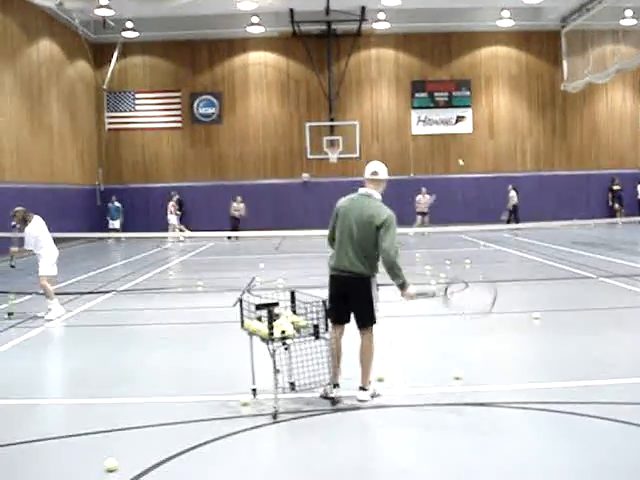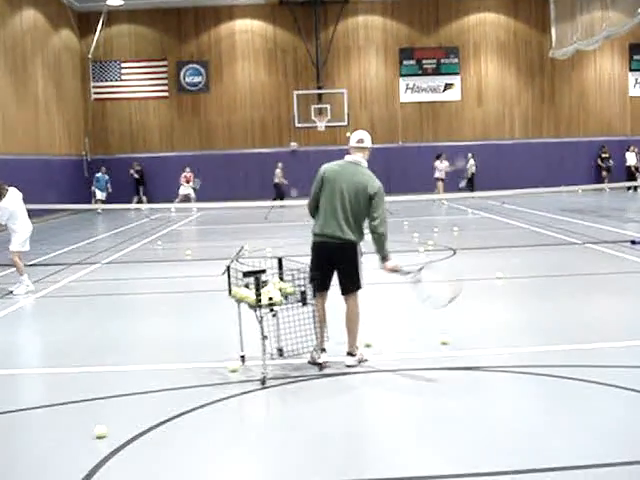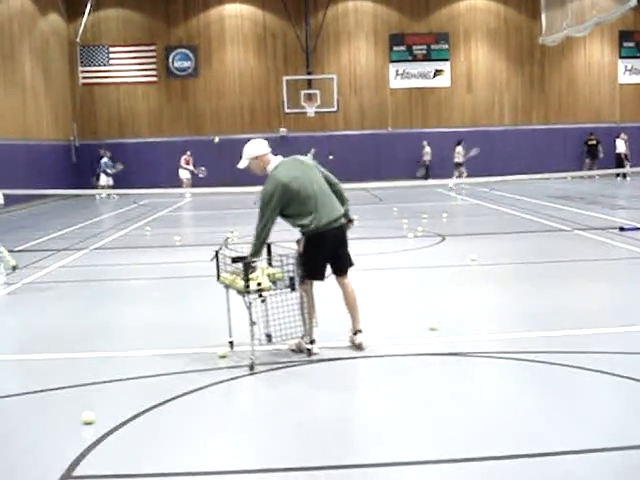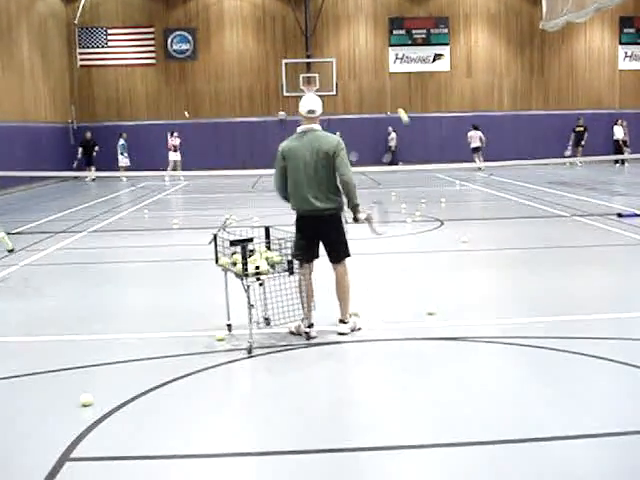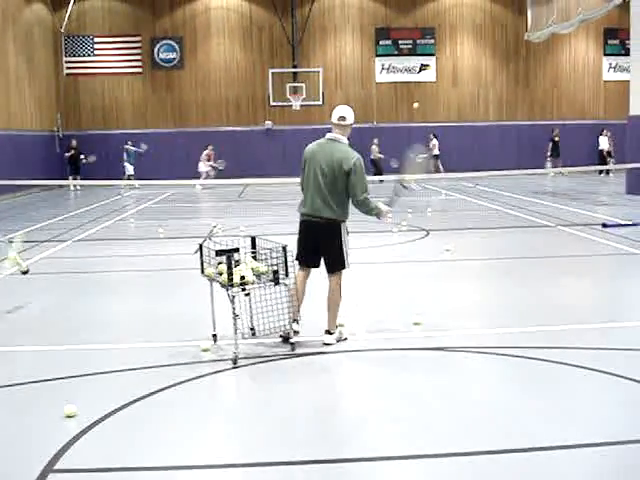
dt=1s
person 1, frame 1
left shoulder: (342, 203)
right shoulder: (385, 214)
left elbow: (331, 240)
right elbow: (388, 254)
right wrist: (402, 284)
left hip: (337, 274)
right hip: (362, 277)
left knee: (336, 329)
right knee: (366, 331)
left ankle: (334, 384)
right ankle: (365, 387)
person 1, frame 2
left shoulder: (327, 169)
right shoulder: (372, 183)
left elbow: (312, 205)
right elbow: (377, 224)
right wrist: (384, 257)
left hip: (321, 241)
right hip: (348, 244)
left knee: (319, 296)
right knee: (351, 297)
left ankle: (319, 350)
right ankle: (352, 352)
person 1, frame 3
left shoulder: (273, 185)
right shoulder: (303, 160)
left elbow: (264, 226)
right elbow: (335, 185)
left wrist: (252, 258)
right wrist: (345, 213)
left hip: (316, 234)
right hip: (338, 225)
left knee: (306, 285)
right knee: (343, 279)
left ankle: (308, 340)
right ankle: (357, 331)
person 1, frame 4
left shoulder: (285, 147)
right shoulder: (334, 142)
left elbow: (282, 188)
right elbow: (346, 180)
right wrist: (355, 207)
left hip: (304, 216)
right hip: (331, 213)
left knee: (305, 269)
right knee: (339, 266)
left ankle: (307, 323)
right ankle: (345, 320)
person 1, frame 5
left shoulder: (311, 149)
right shoulder: (352, 158)
right elbow: (360, 199)
right wrist: (378, 210)
left hip: (307, 219)
right hip: (333, 223)
left knee: (303, 269)
right knee: (335, 276)
left ankle: (294, 320)
right ankle: (331, 331)
